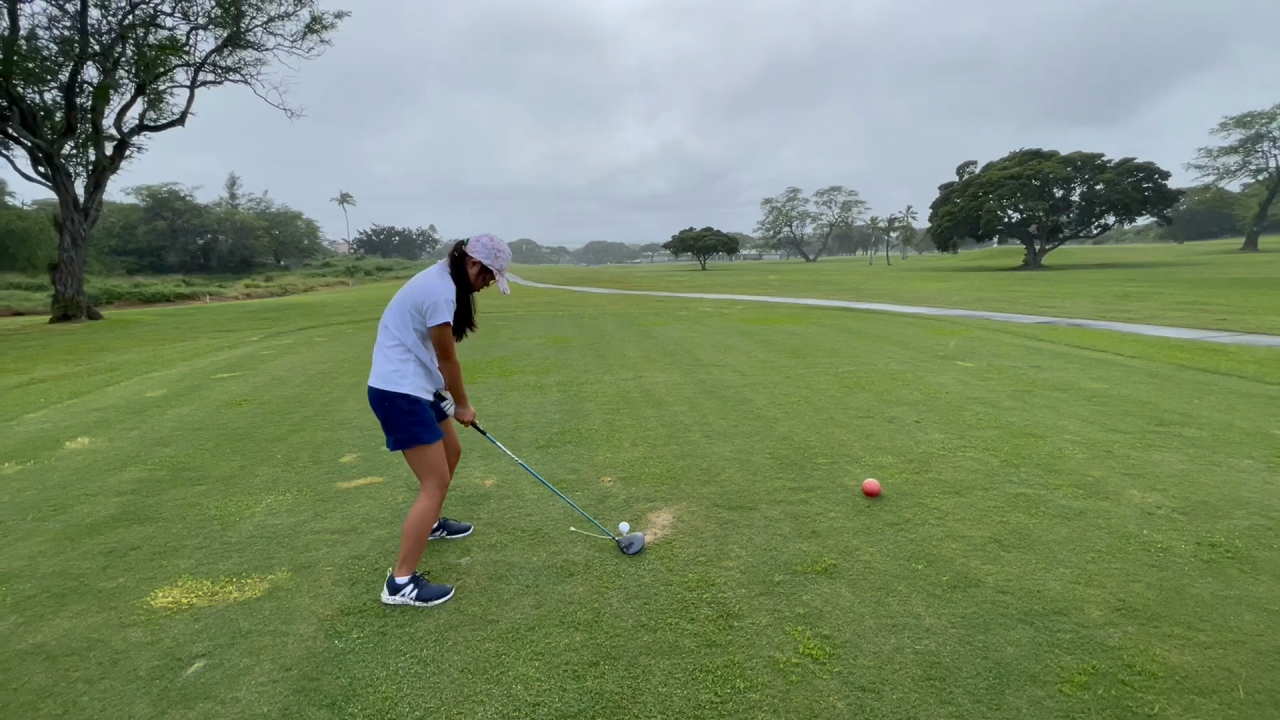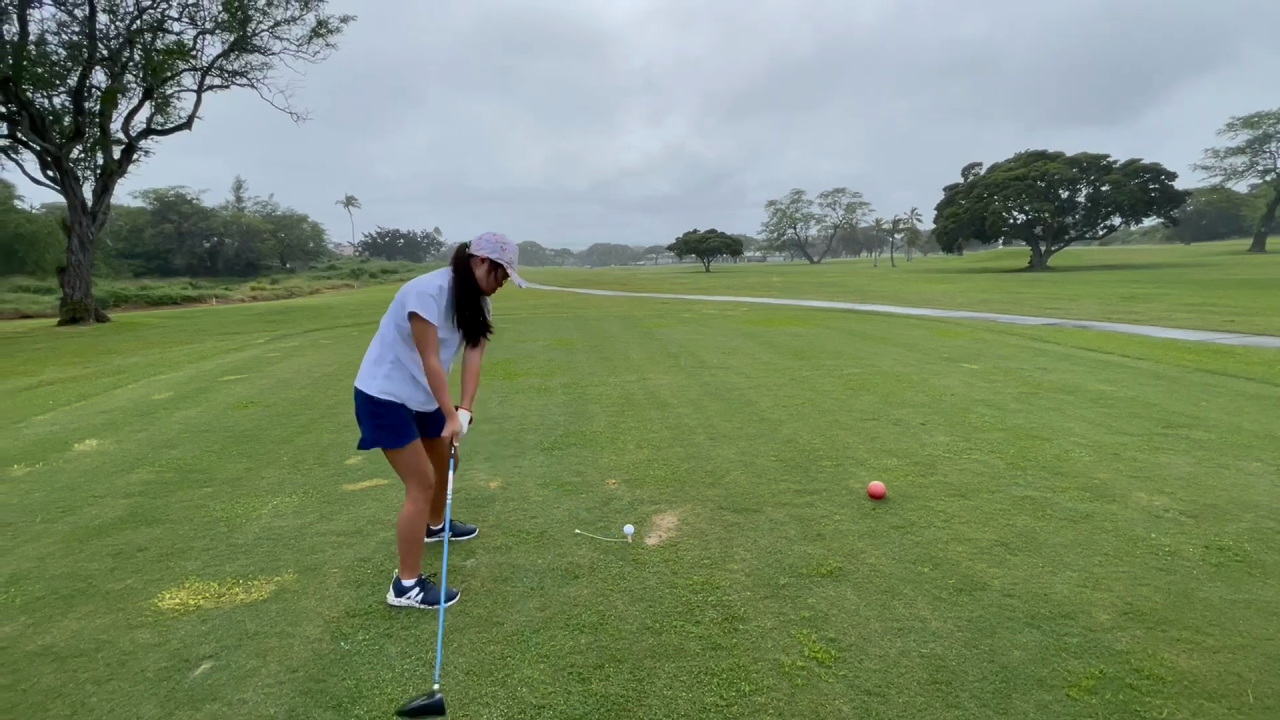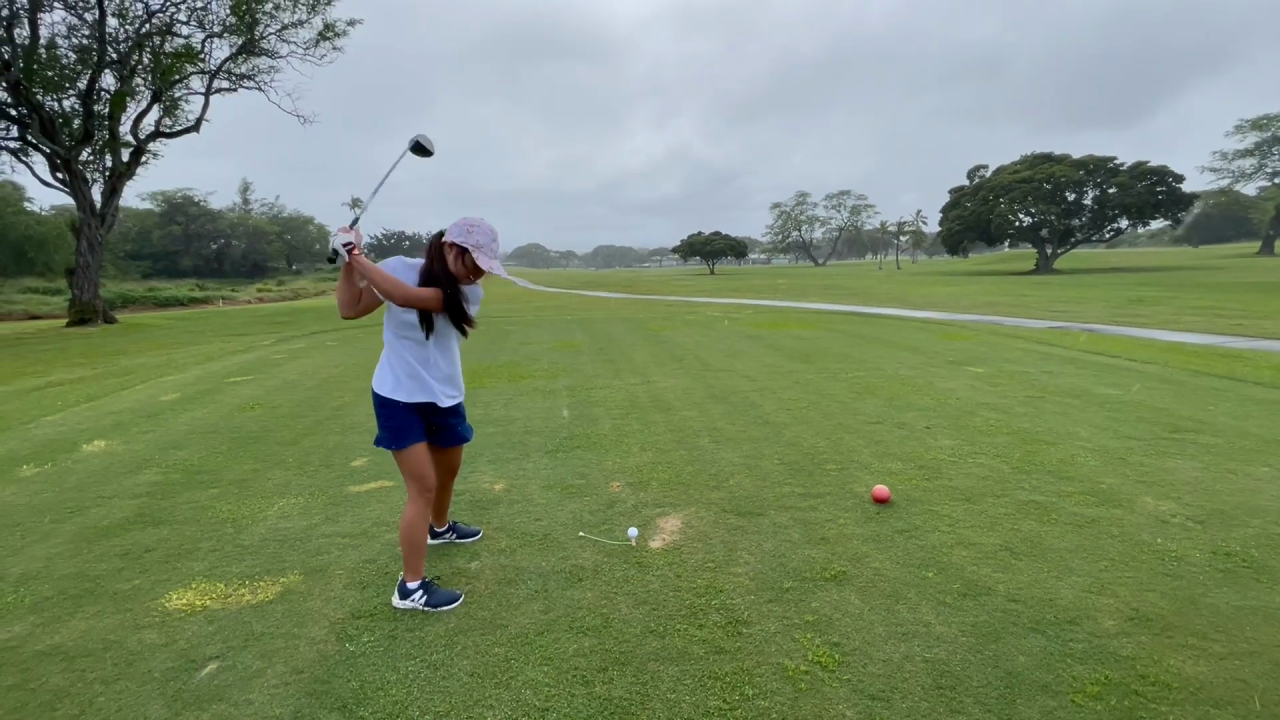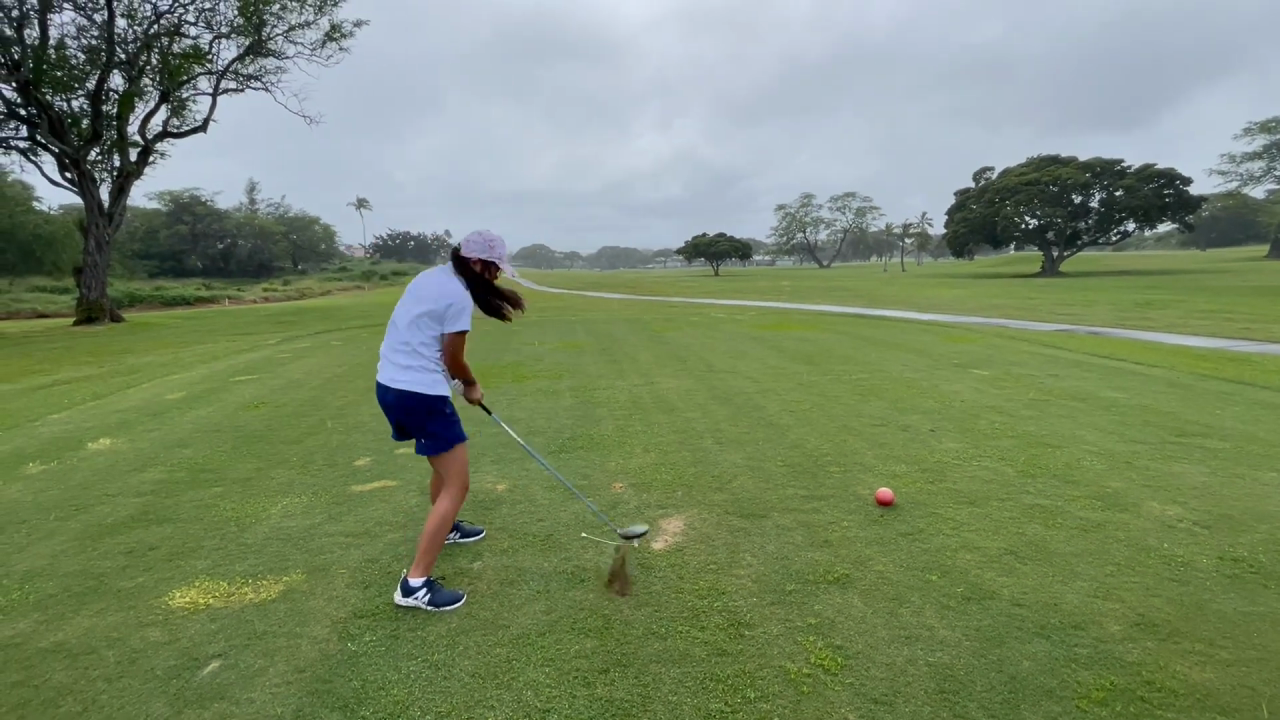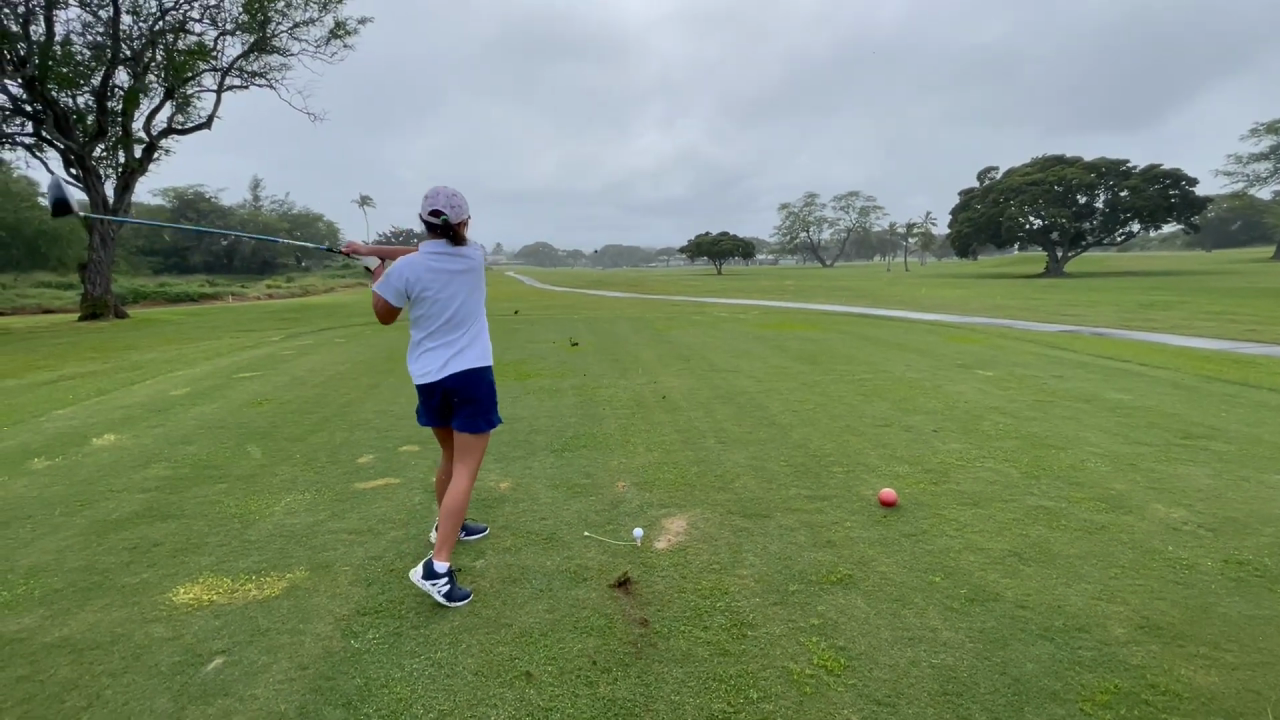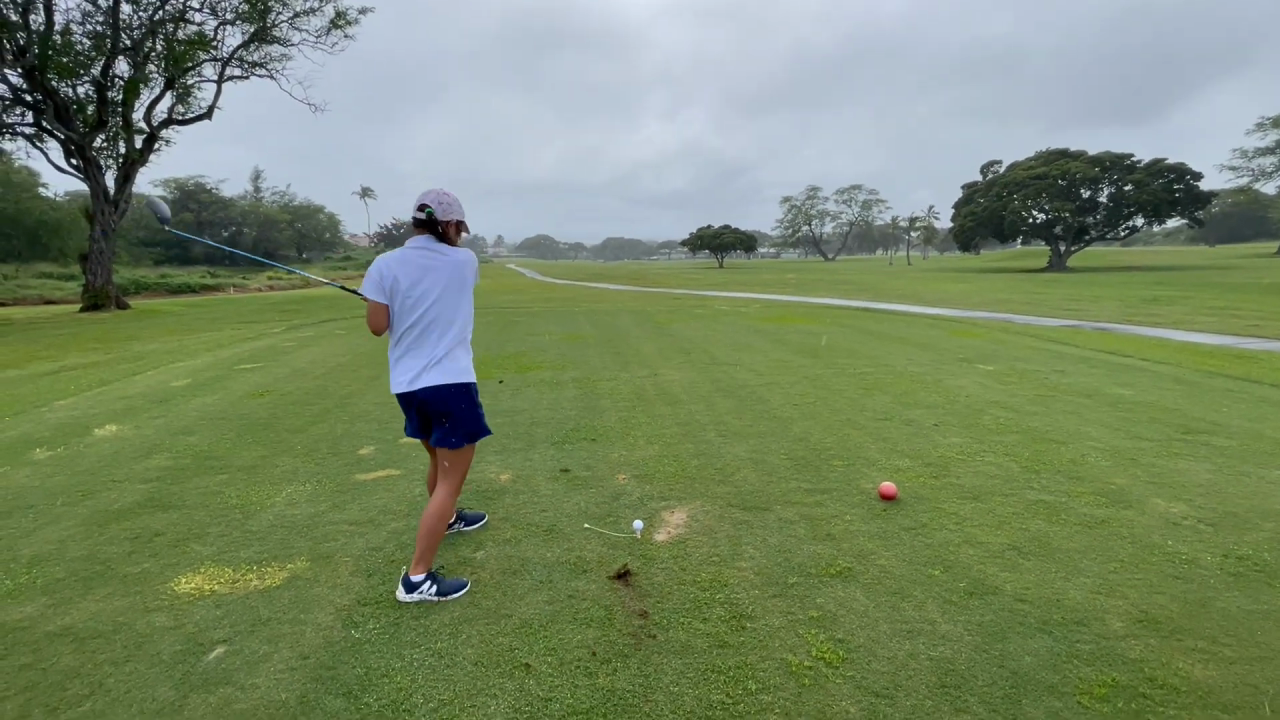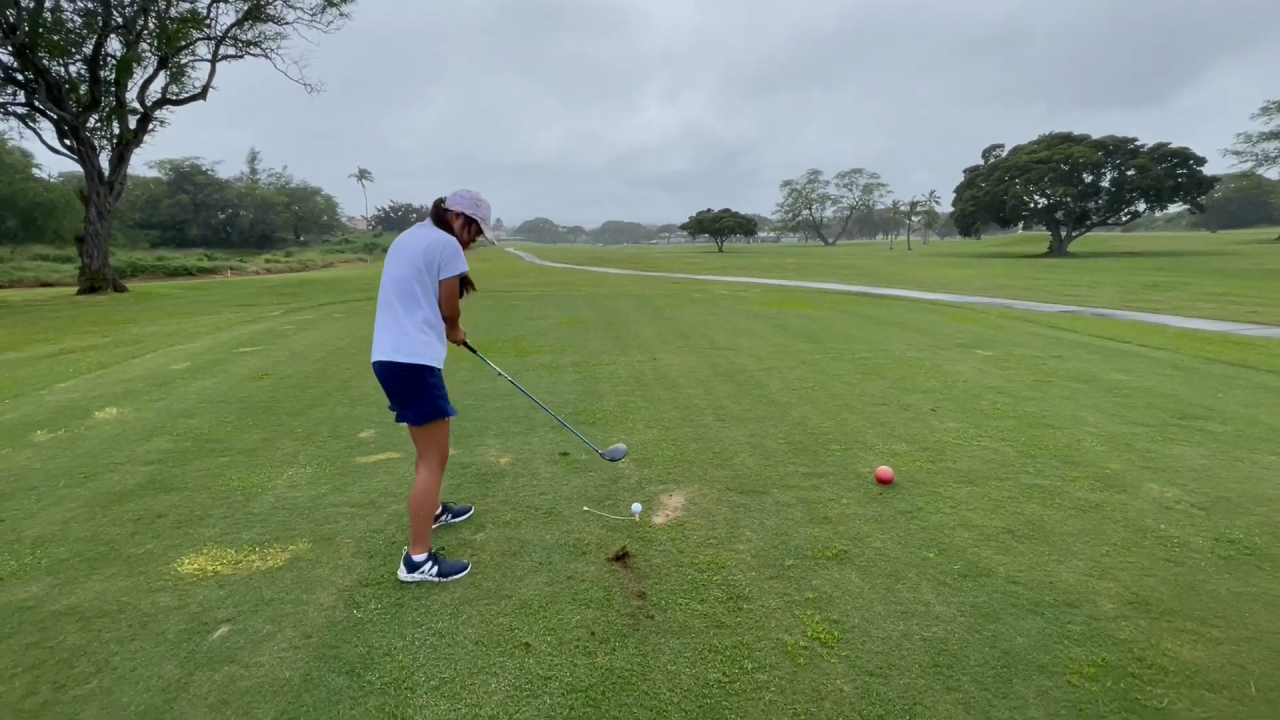
dt=0.5s
person 1, frame 1
left shoulder: (444, 280)
right shoulder: (440, 292)
left elbow: (440, 352)
right elbow: (447, 357)
left wrist: (449, 394)
right wrist: (463, 404)
left hip: (416, 387)
right hip: (399, 393)
left knee: (450, 452)
right knee: (435, 482)
left ankle: (432, 523)
right ankle: (401, 582)
person 1, frame 2
left shoulder: (476, 304)
right shoulder: (428, 290)
left elbow: (474, 356)
right elbow: (430, 358)
left wrist: (465, 410)
right wrist: (448, 418)
left hip: (428, 397)
right hip: (386, 397)
left knee: (444, 464)
right knee: (421, 484)
left ankle: (435, 526)
right ankle: (406, 585)
person 1, frame 3
left shoulder: (467, 292)
right shoulder: (401, 269)
left elbow: (406, 298)
right elbow: (349, 310)
left wrist: (358, 259)
right wrist: (350, 256)
left hip: (444, 398)
right hip: (397, 397)
left knee: (448, 471)
right knee: (422, 487)
left ankle: (439, 527)
right ankle: (411, 587)
person 1, frame 4
left shoulder: (429, 277)
right shoulder: (458, 297)
right elbow: (452, 362)
right wrist: (469, 386)
left hip: (392, 386)
right hip: (419, 393)
left knee: (447, 461)
right knee: (456, 485)
left ankle: (445, 528)
right ankle: (415, 583)
person 1, frame 5
left shoulder: (404, 270)
right shoulder: (474, 256)
left elbow: (384, 316)
left wrist: (380, 270)
right wrist: (374, 249)
left hip: (429, 379)
right hip: (472, 374)
left knee: (451, 454)
right knee: (466, 470)
left ankle: (447, 525)
right ankle: (436, 567)
person 1, frame 6
left shoulder: (385, 265)
right shoulder: (464, 260)
left elbow: (379, 327)
left hip: (408, 385)
right hip: (453, 383)
left knee: (440, 459)
right knee: (451, 481)
left ankle: (446, 518)
right ankle: (417, 578)
person 1, frame 7
left shoulder: (405, 239)
right shoulder: (446, 244)
right elbow: (449, 308)
right wrist: (453, 329)
left hip: (389, 357)
right hip: (415, 362)
left knee: (431, 441)
right knee: (433, 458)
left ankle: (432, 509)
right ankle: (418, 558)
